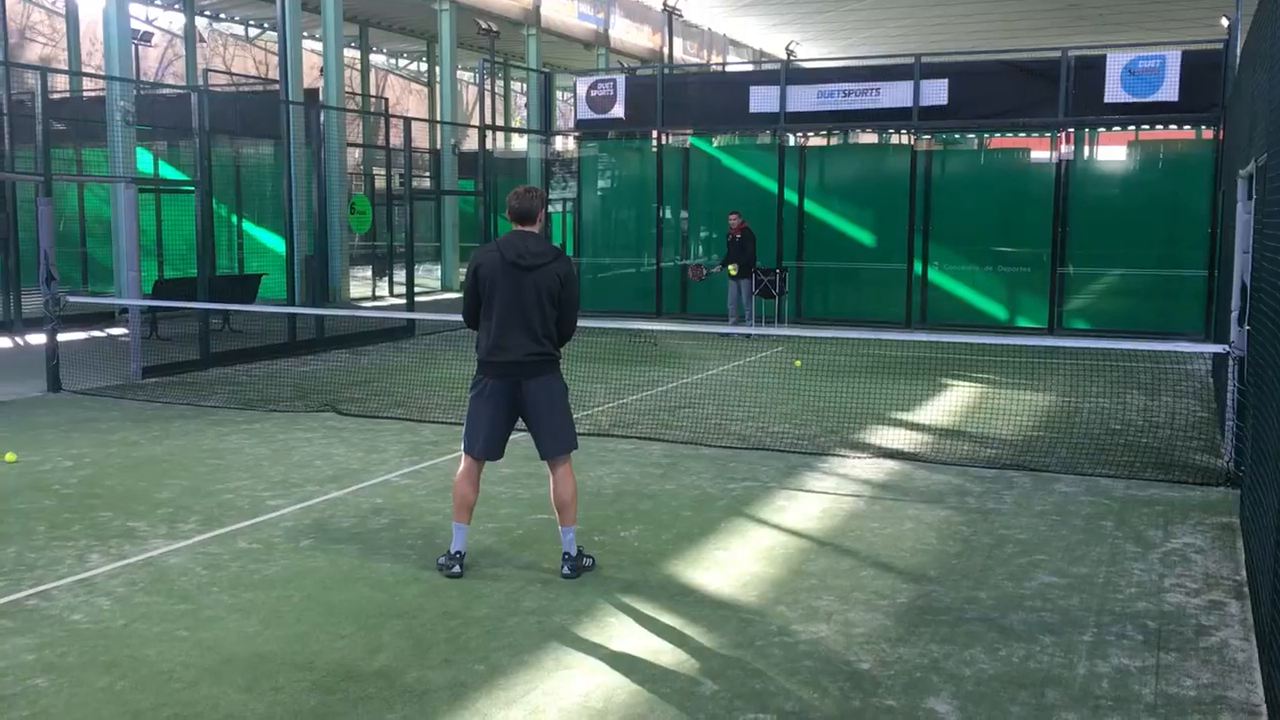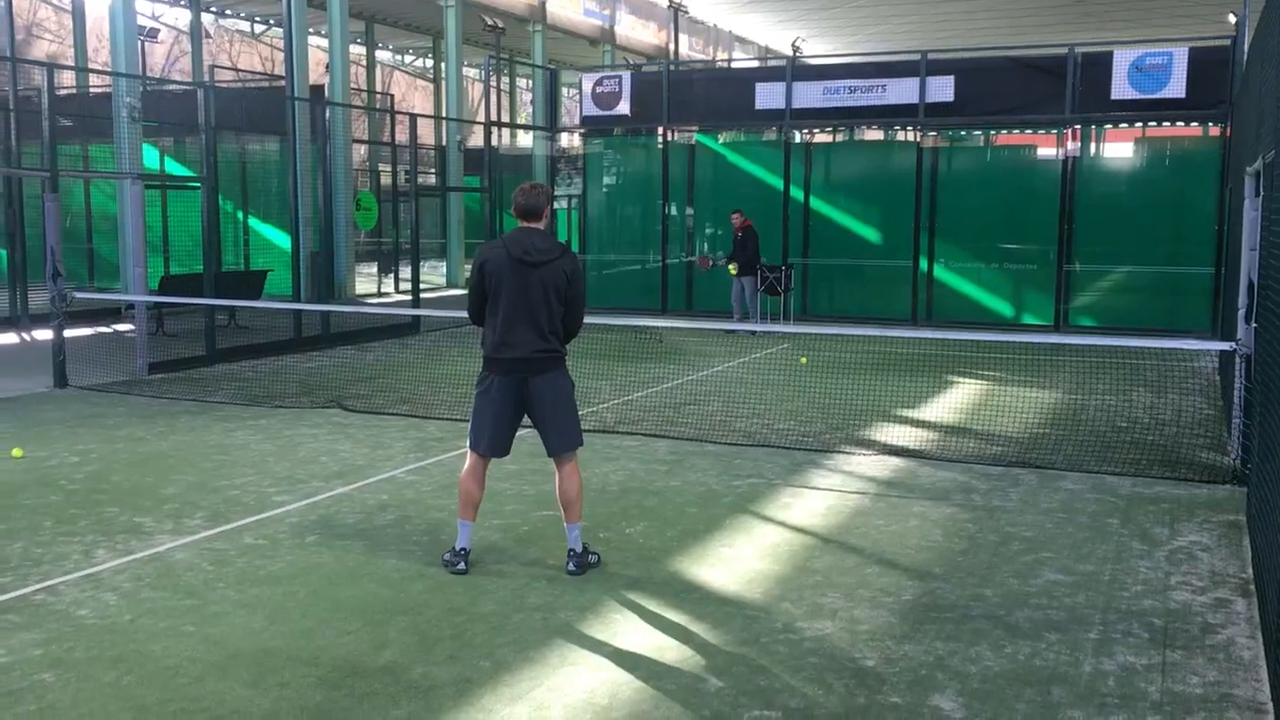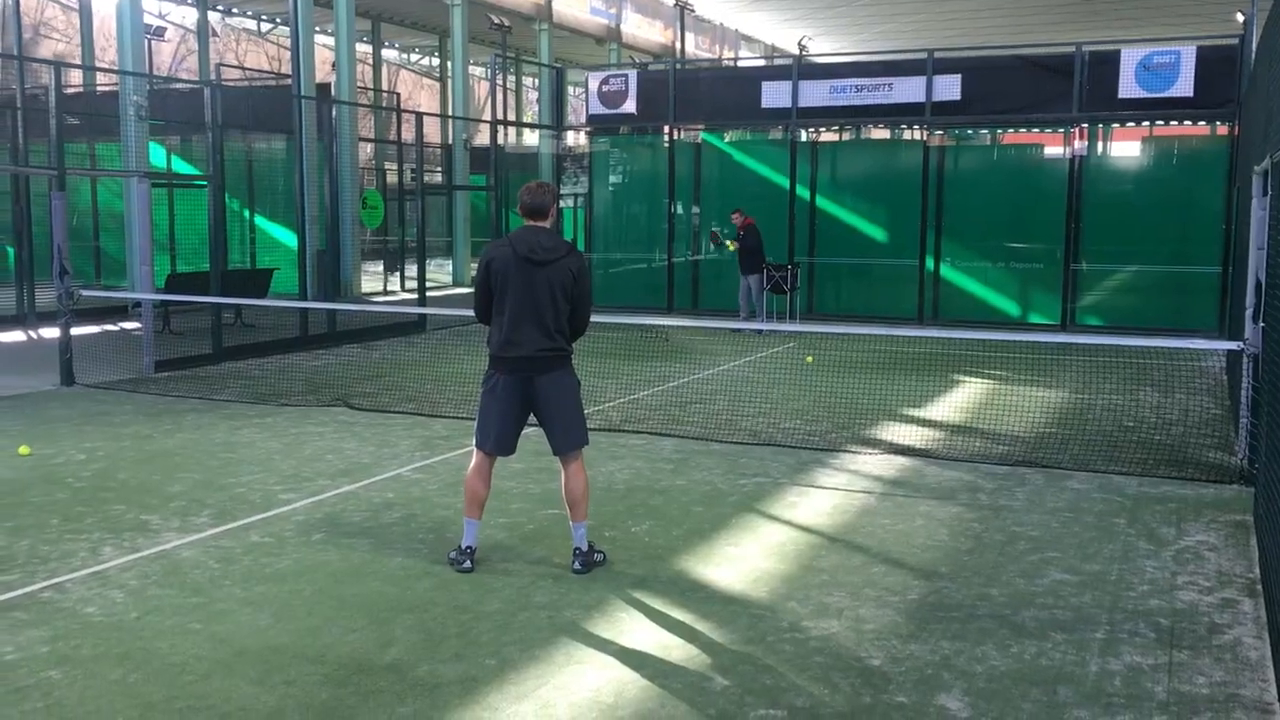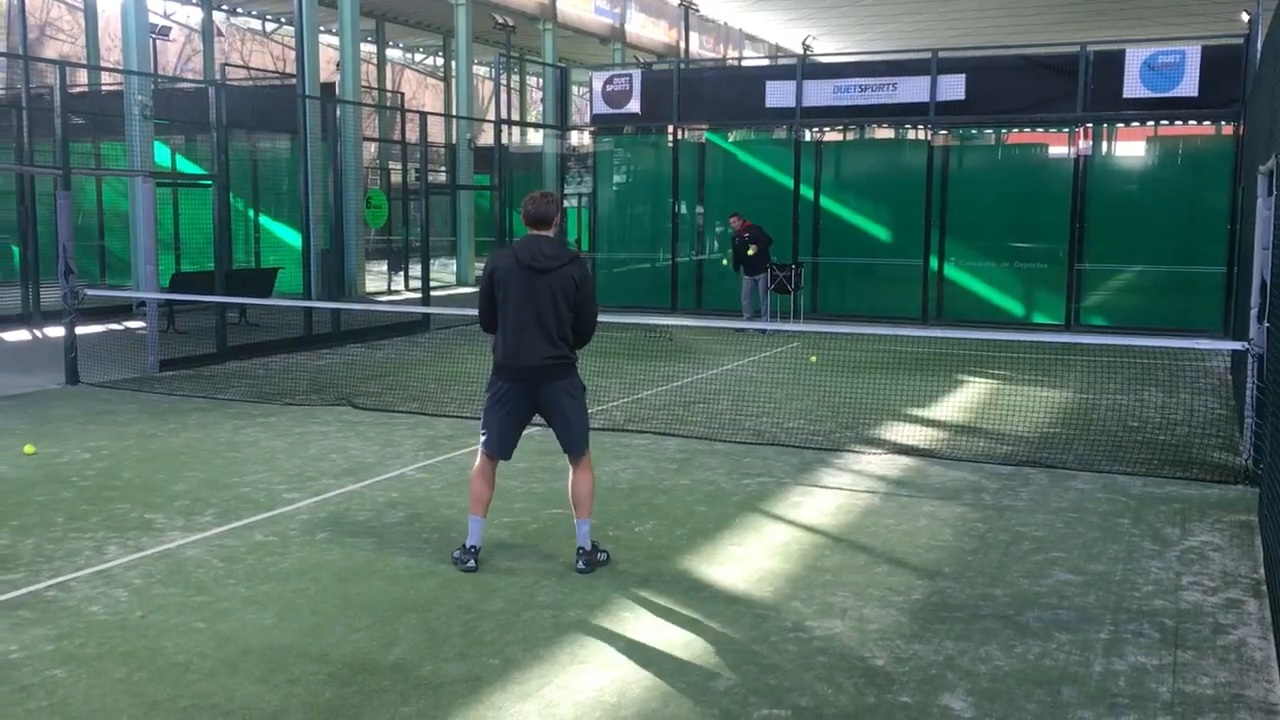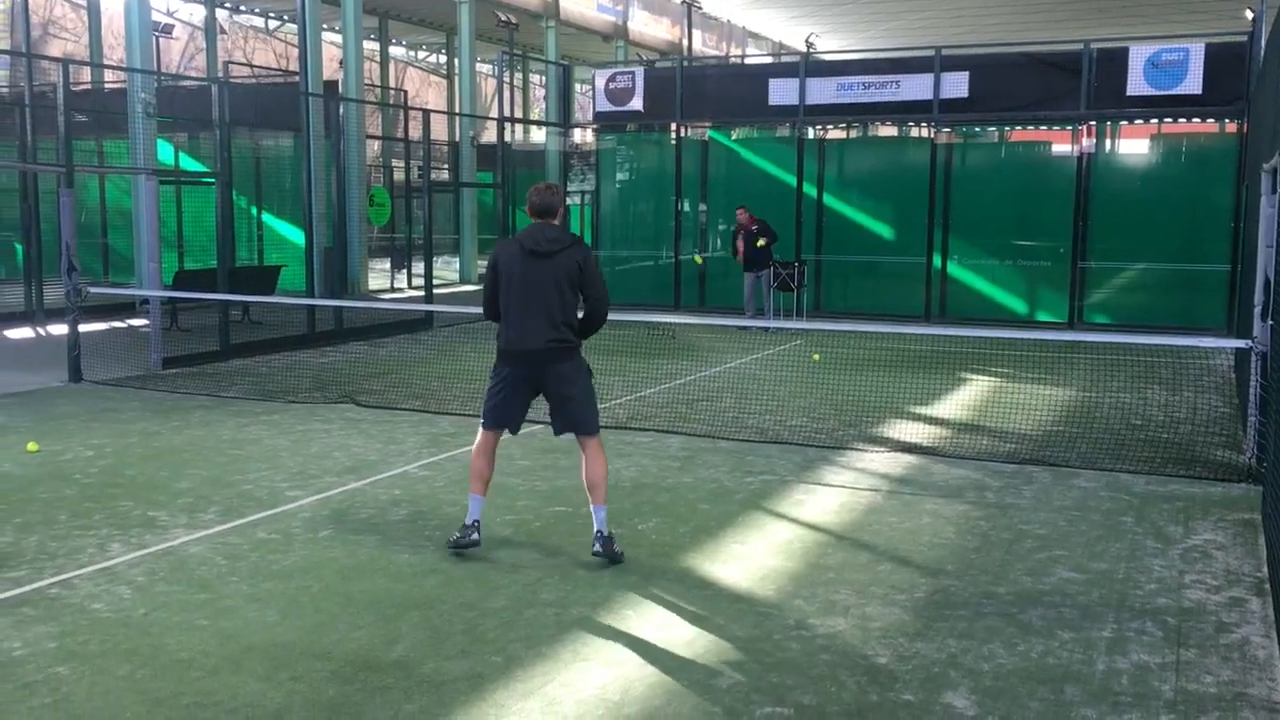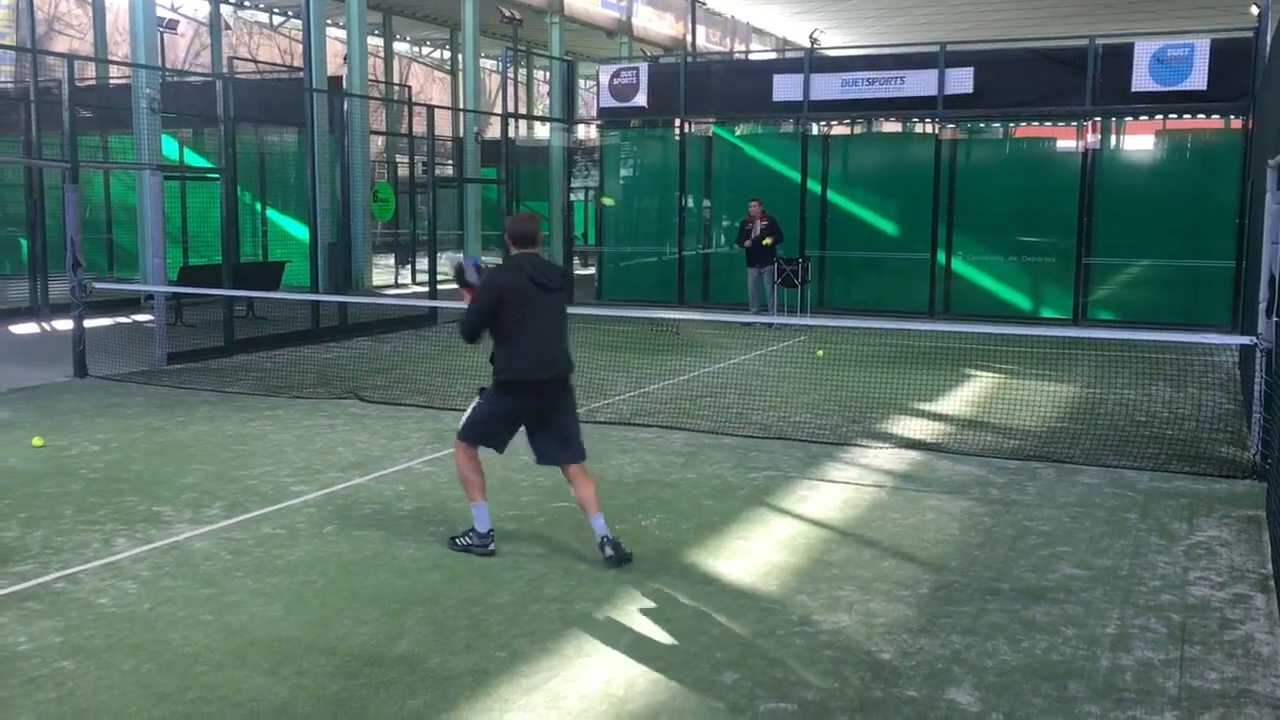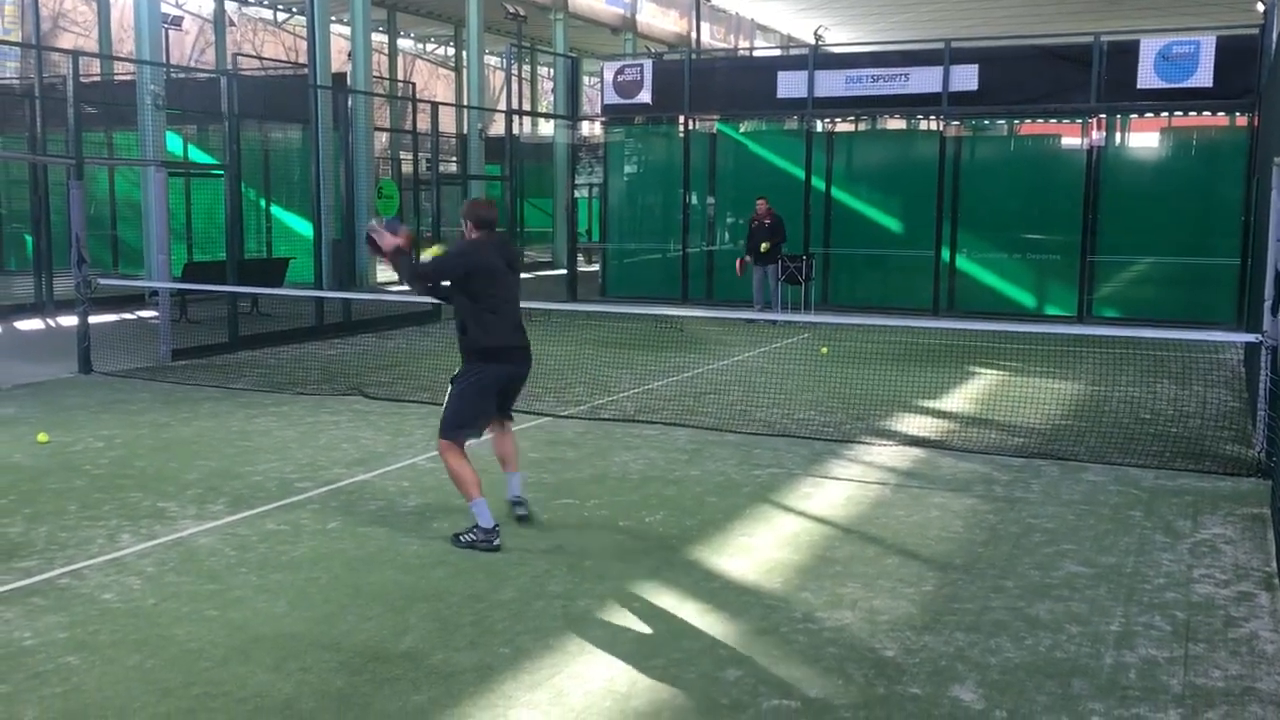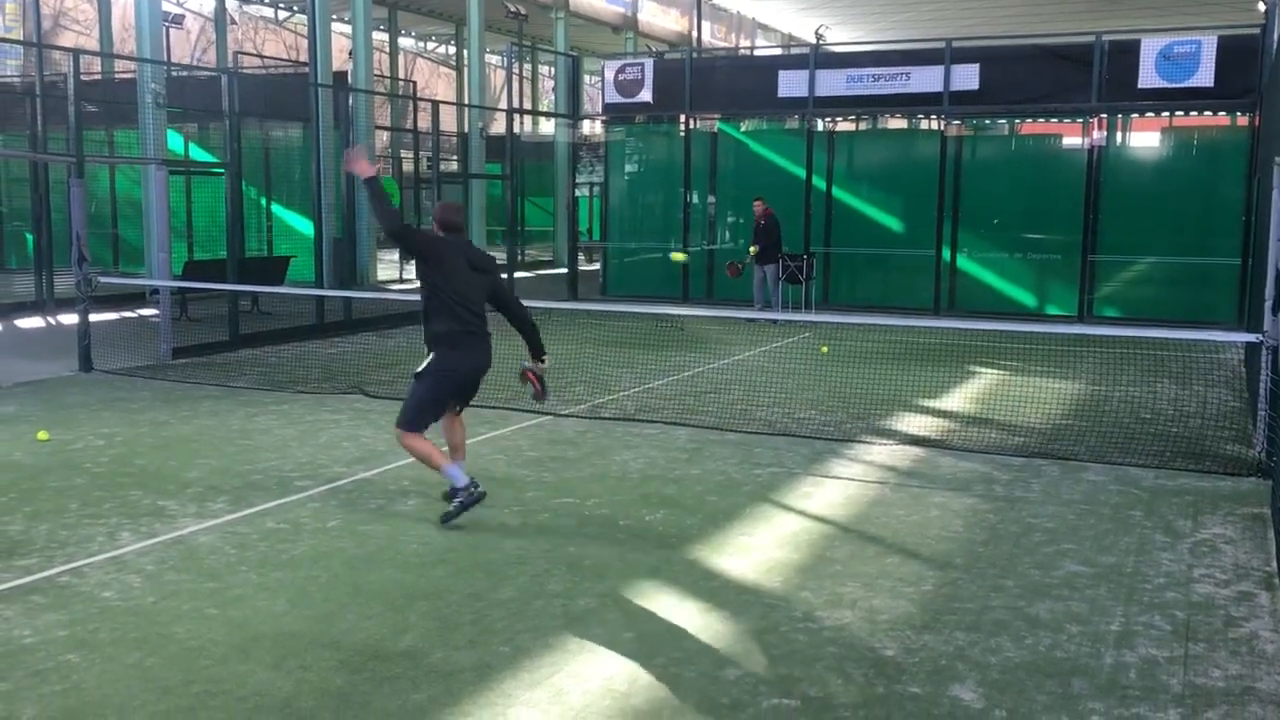
dt=0.3s
person 1, frame 1
left shoulder: (483, 258)
right shoulder: (560, 263)
left elbow: (470, 317)
right elbow: (567, 327)
left hip: (493, 373)
right hip: (542, 374)
left knee: (471, 462)
right knee: (560, 463)
left ankle: (456, 553)
right ankle: (571, 554)
person 1, frame 2
left shoulder: (489, 255)
right shoulder: (566, 260)
left elbow: (475, 314)
right elbow: (574, 323)
left hip: (499, 369)
right hip: (548, 370)
left knee: (477, 459)
right knee: (566, 461)
left ankle: (461, 549)
right ankle: (576, 551)
person 1, frame 3
left shoulder: (495, 253)
right shoulder: (572, 259)
left elbow: (481, 312)
right elbow: (580, 322)
left hip: (505, 368)
right hip: (554, 369)
left knee: (483, 457)
right knee: (572, 459)
left ankle: (467, 548)
right ankle: (581, 550)
person 1, frame 4
left shoulder: (499, 262)
right shoulder: (575, 266)
left elbow: (486, 322)
right elbow: (586, 328)
left hip: (510, 374)
right hip: (559, 375)
left knee: (486, 460)
right knee: (580, 460)
left ankle: (471, 547)
right ankle: (585, 549)
person 1, frame 5
left shoulder: (504, 251)
right shoulder: (577, 251)
left elbow: (490, 310)
right elbow: (598, 311)
left hip: (514, 359)
right hip: (563, 360)
left knee: (487, 436)
right knee: (591, 443)
left ankle: (472, 525)
right ankle: (602, 535)
person 1, frame 6
left shoulder: (497, 279)
right shoulder: (559, 278)
left elbow: (469, 332)
left wrist: (471, 305)
left hip: (511, 386)
right hip: (555, 386)
left knee: (465, 446)
right knee: (575, 469)
left ankle: (482, 533)
right ankle: (605, 539)
person 1, frame 7
left shoulder: (468, 253)
right shoulder: (506, 255)
left elbow: (419, 278)
left wrist: (393, 252)
left hip: (486, 362)
right hip: (518, 360)
left knee: (449, 445)
right knee: (500, 421)
left ankle: (486, 527)
right ankle: (517, 498)
person 1, frame 8
left shoulder: (434, 249)
right shoulder: (484, 263)
left elbow: (393, 225)
right elbow: (515, 310)
left wrist: (369, 179)
right wrist: (538, 352)
left hip: (449, 354)
right hip: (480, 353)
left knee: (408, 433)
right knee: (451, 412)
left ankle: (464, 485)
right ankle: (459, 481)
